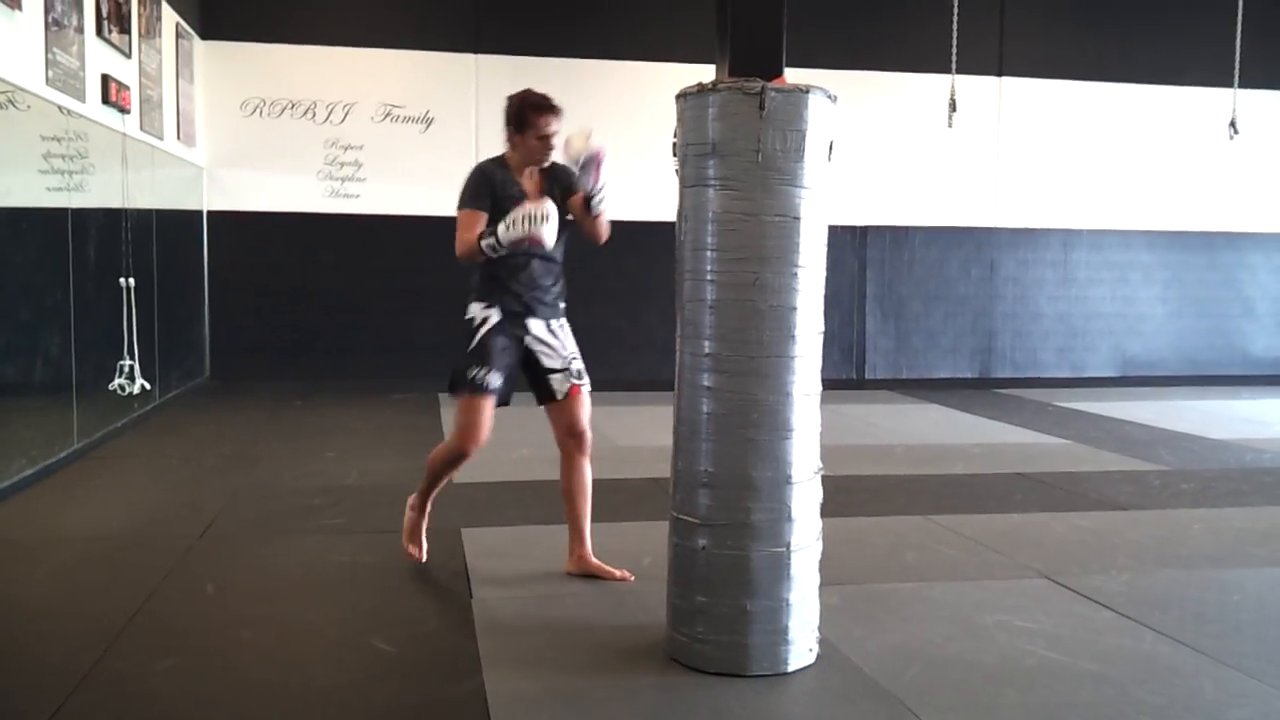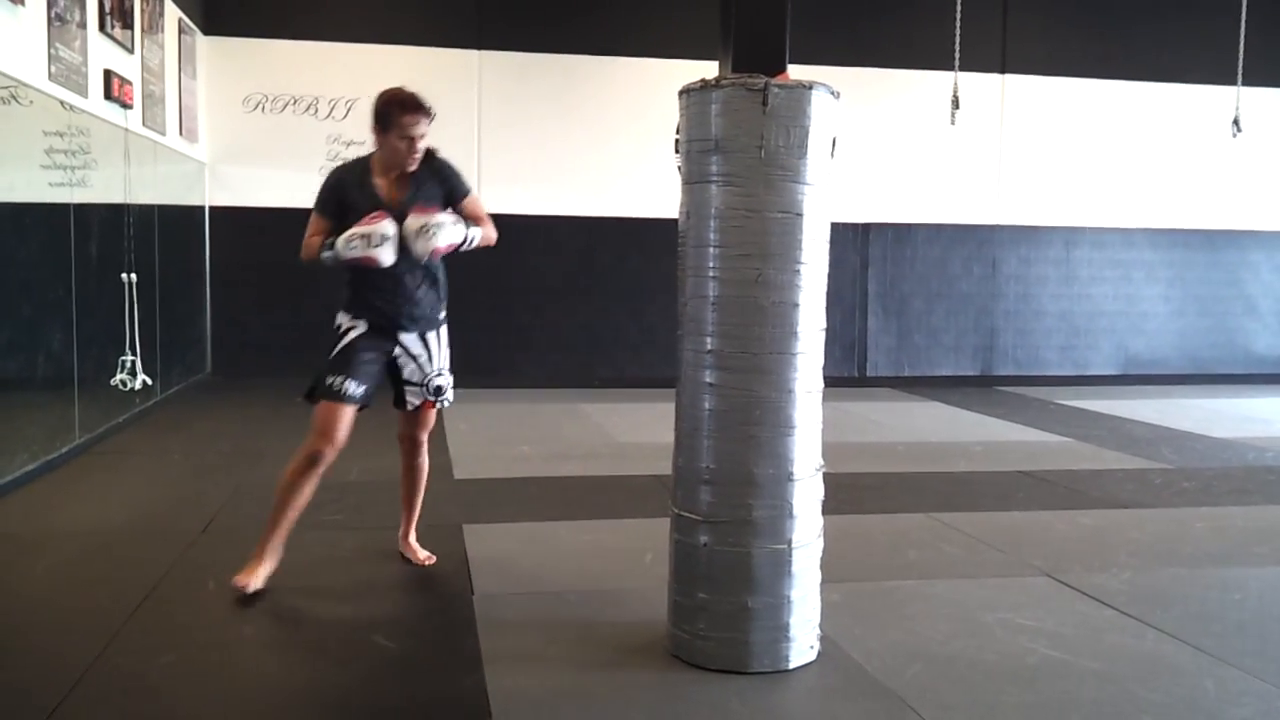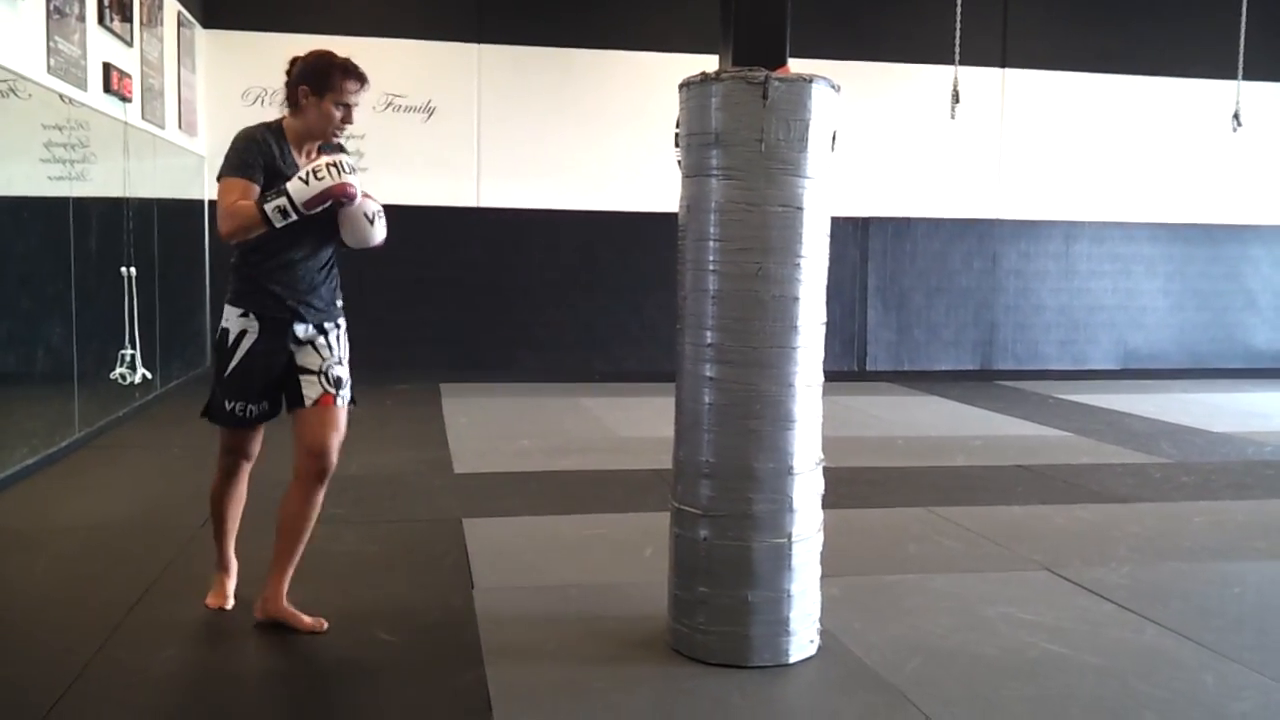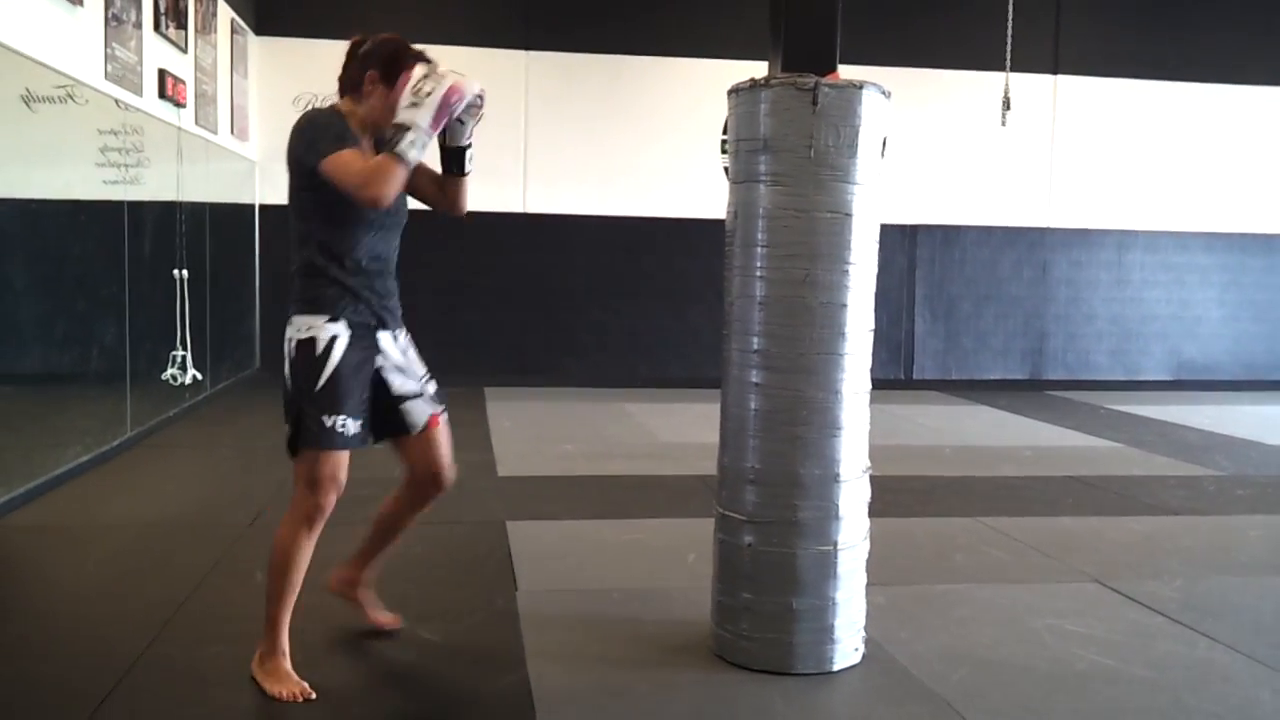
dt=0.5s
person 1, frame 1
left shoulder: (559, 177)
right shoulder: (488, 176)
left elbow: (598, 233)
right elbow: (464, 247)
left wrist: (592, 185)
right wrist: (507, 234)
left hip: (548, 316)
right hip: (498, 311)
left knee: (577, 436)
right knee: (469, 441)
left ankle: (580, 554)
right ankle: (419, 505)
person 1, frame 2
left shoulder: (439, 173)
right shoulder: (344, 180)
left elbow: (488, 230)
right elbow: (309, 249)
left wrist: (455, 235)
right wrist: (343, 247)
left hip: (423, 328)
right hip: (363, 326)
left knee: (414, 441)
right knee: (321, 446)
left ankle: (408, 533)
right ankle: (265, 555)
person 1, frame 3
left shoulder: (337, 157)
right shoulder: (255, 144)
right elbow: (230, 224)
right wrist: (300, 194)
left hip: (321, 318)
right hip: (256, 320)
left knee: (320, 460)
right knee: (236, 458)
left ankle: (275, 595)
right ankle: (226, 569)
person 1, frame 4
left shoulder: (385, 143)
right shoulder: (320, 127)
left elbow: (452, 203)
right elbow: (380, 191)
left wrist: (456, 135)
right wrist: (418, 125)
left hip: (384, 329)
right hip: (328, 328)
left knee: (435, 474)
right knee: (318, 495)
left ankle: (354, 576)
right ankle: (270, 651)
